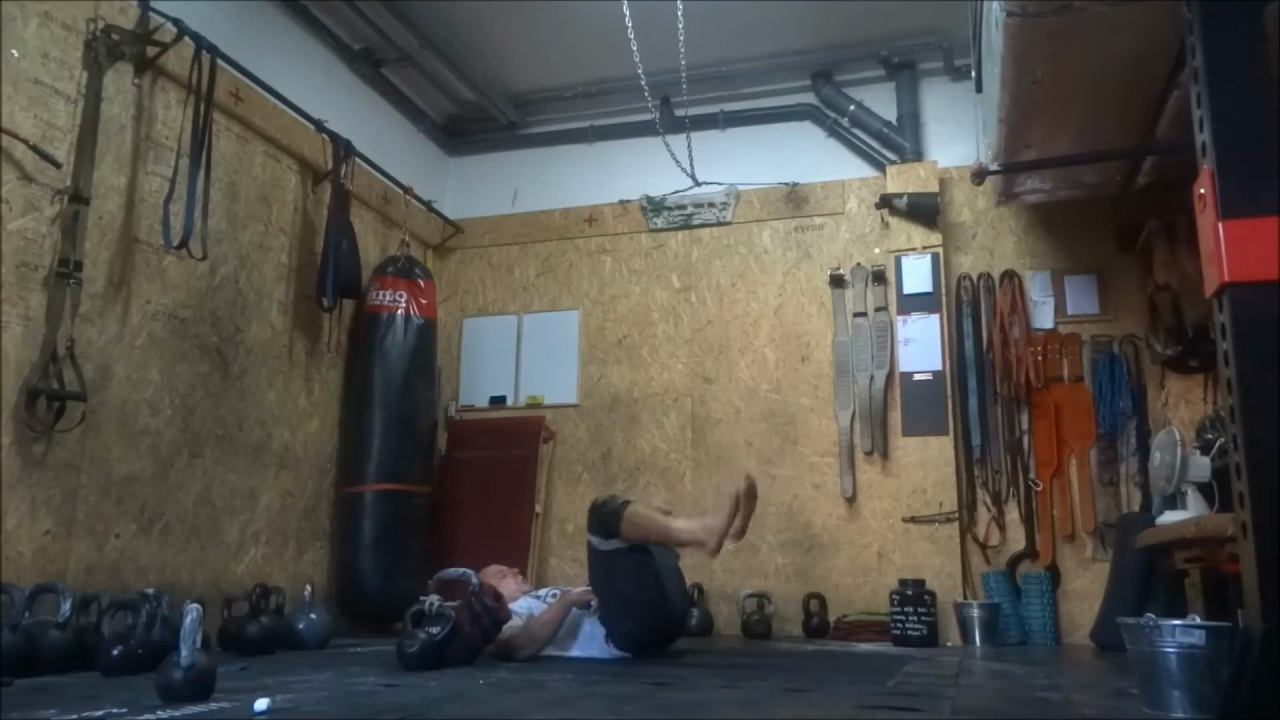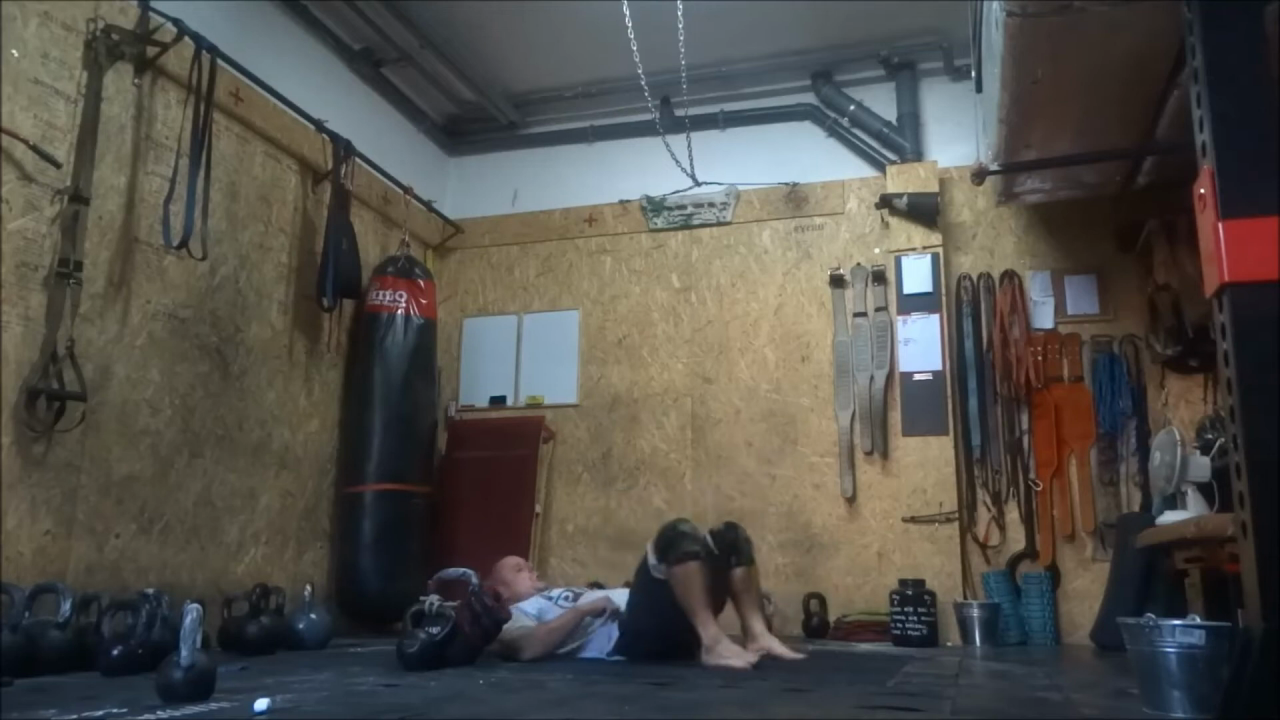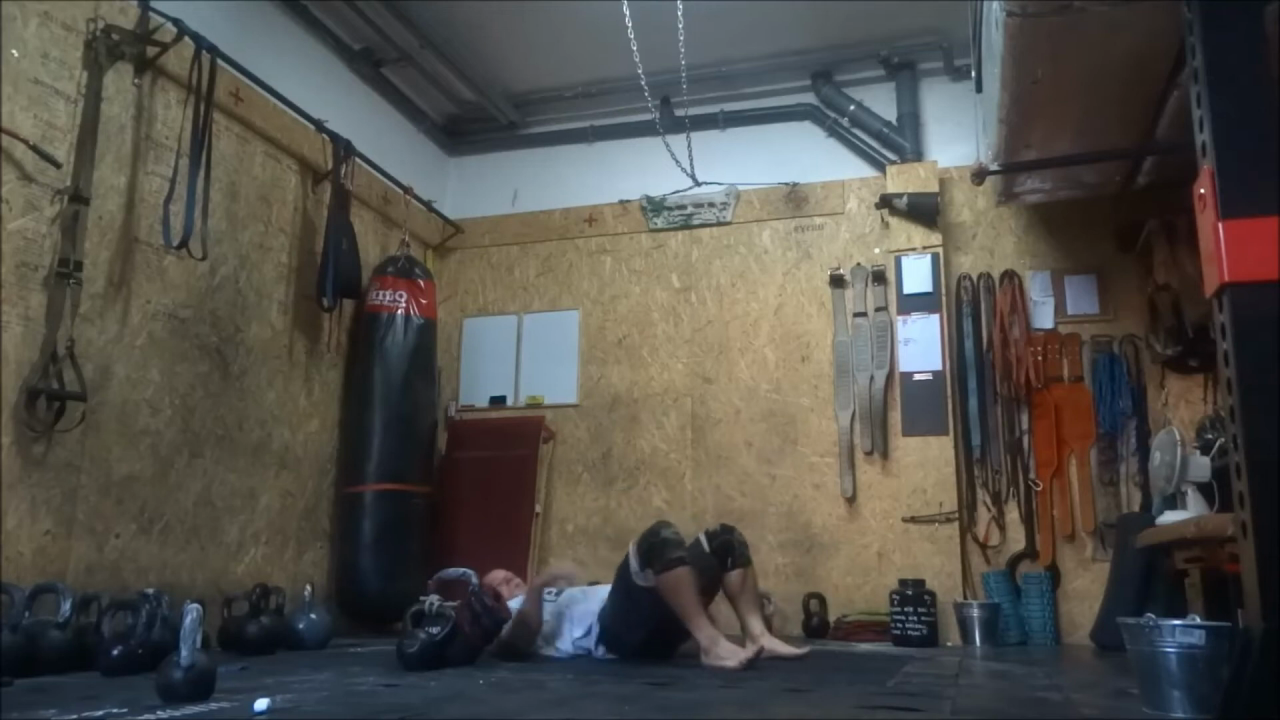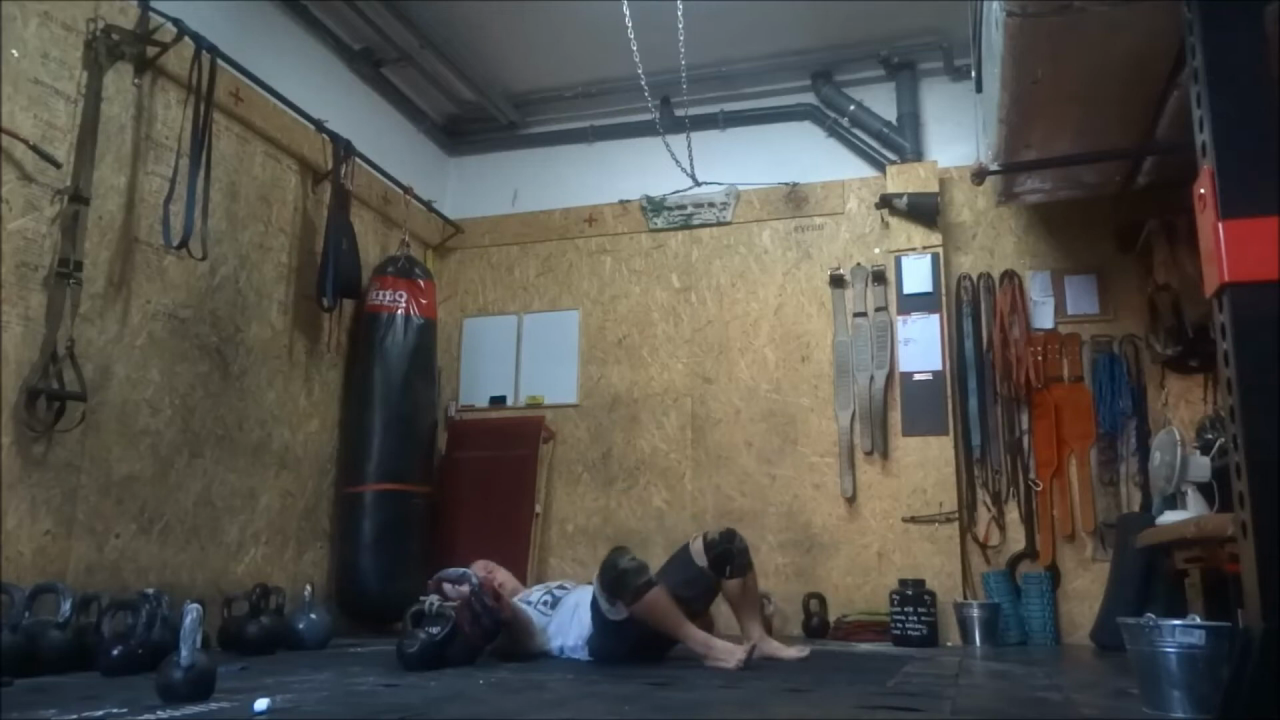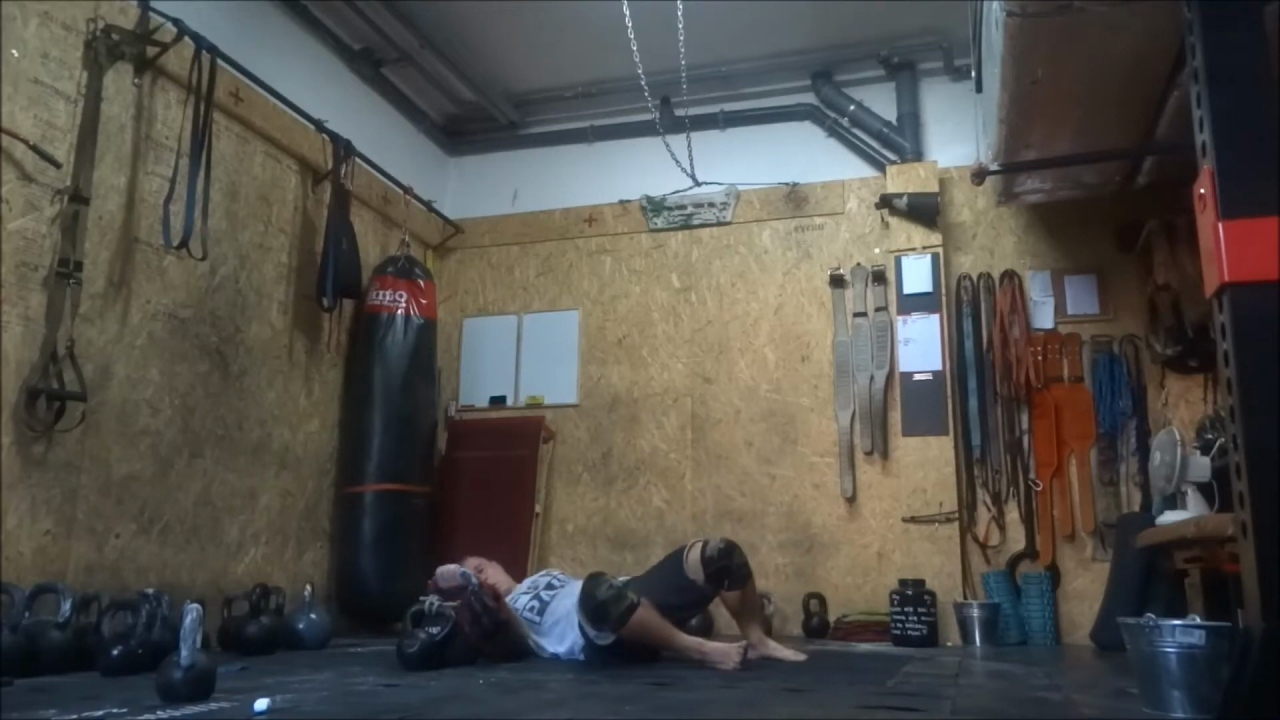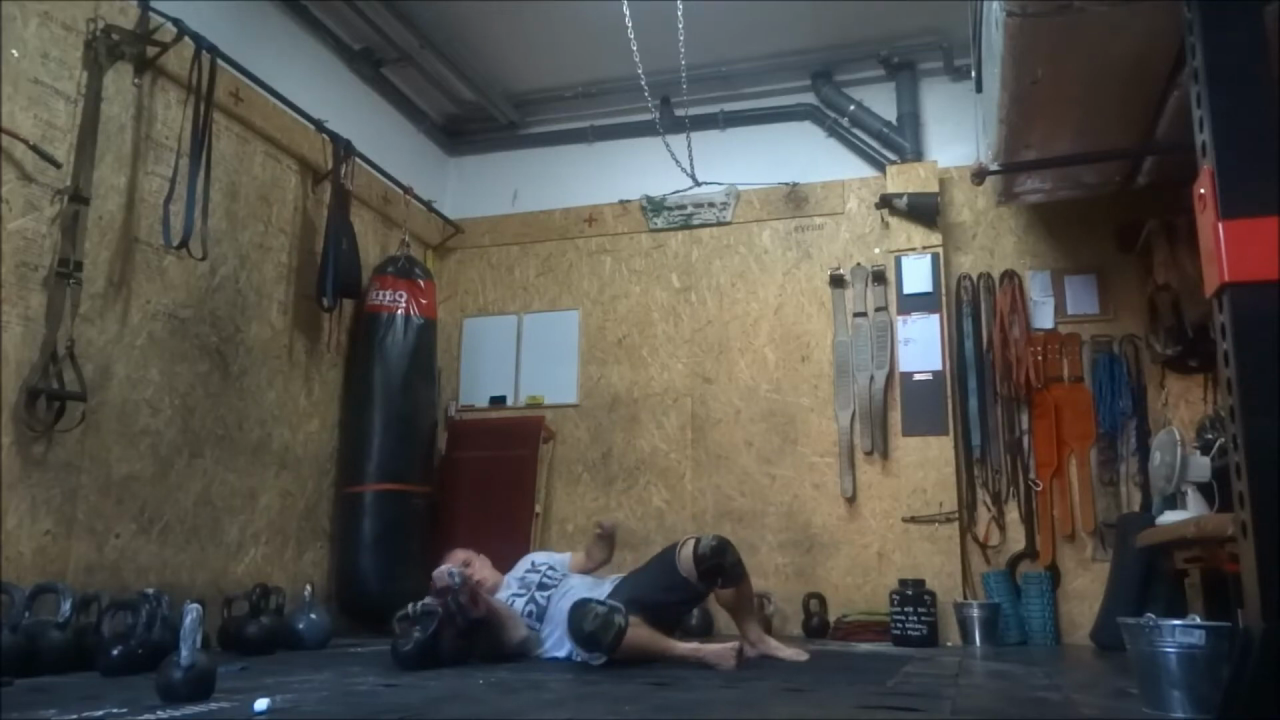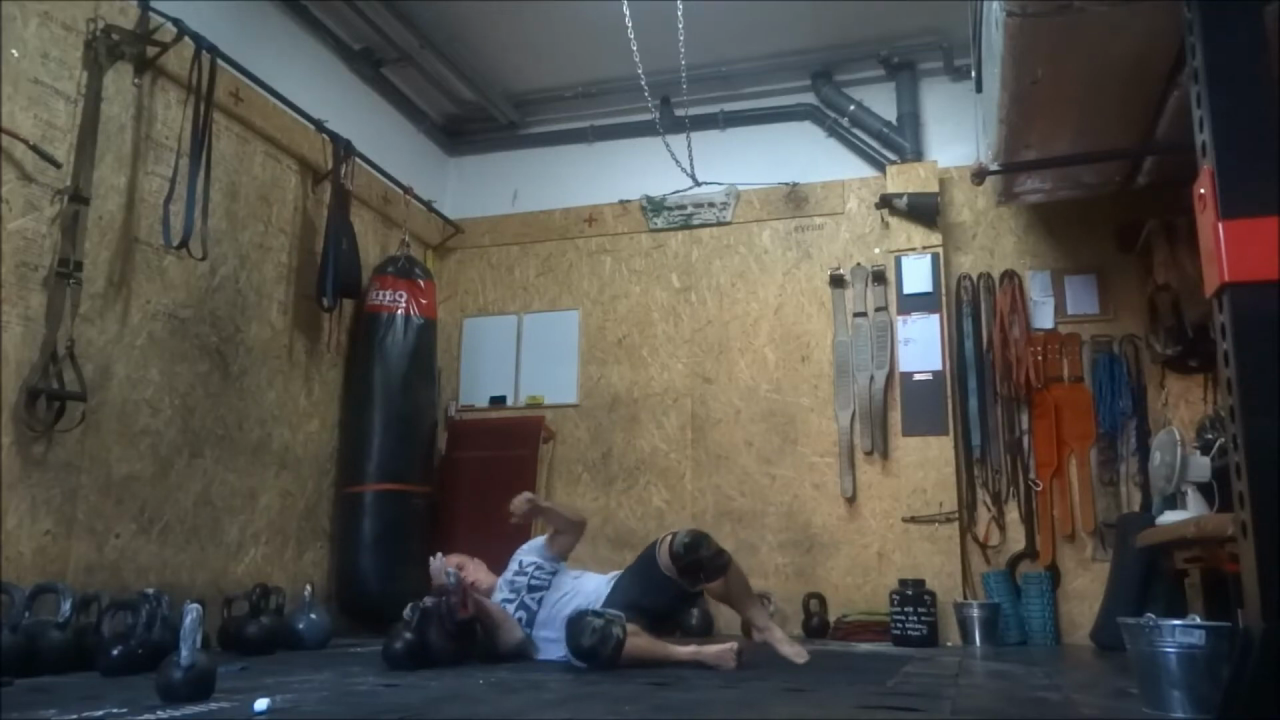
dt=0.4s
person 1, frame 1
left shoulder: (541, 600)
right elbow: (520, 647)
right wrist: (567, 600)
left hip: (657, 615)
right hip: (628, 633)
right knee: (605, 512)
left ankle: (720, 526)
right ankle: (706, 533)
person 1, frame 2
left shoulder: (557, 599)
right shoulder: (516, 616)
right elbow: (524, 649)
right wrist: (583, 610)
left hip: (676, 625)
right hip: (633, 636)
left knee: (729, 535)
right knee: (679, 533)
left ankle: (758, 636)
right ankle: (714, 643)
person 1, frame 3
left shoulder: (553, 600)
right shoulder: (509, 615)
right elbow: (521, 638)
right wrist: (539, 583)
left hip: (655, 625)
right hip: (617, 632)
left knee: (723, 538)
right knee: (660, 537)
left ankle: (758, 636)
right ankle: (712, 645)
person 1, frame 4
left shoulder: (550, 589)
right shoulder: (512, 619)
right elbow: (524, 638)
left hip: (649, 623)
right hip: (613, 638)
left knee: (723, 544)
right knee: (619, 563)
left ankle: (757, 639)
right ankle: (708, 647)
person 1, frame 5
left shoulder: (546, 576)
right shoulder: (502, 613)
right elbow: (523, 630)
right wrist: (463, 590)
left hip: (632, 596)
right hip: (605, 643)
left knee: (720, 555)
right knee: (599, 589)
left ankle: (756, 640)
right ankle: (701, 650)
person 1, frame 6
left shoulder: (530, 563)
right shoulder: (494, 610)
left elbow: (591, 561)
right elbow: (520, 638)
left wrist: (605, 538)
right wrist: (468, 596)
left hip: (625, 593)
right hip: (601, 630)
left knee: (711, 551)
right knee: (587, 617)
left ankle: (754, 638)
right ankle: (696, 652)
person 1, frame 7
left shoulder: (525, 557)
left elbow: (574, 527)
right elbow: (515, 643)
left wrist: (538, 508)
left hip: (623, 590)
right hip: (602, 625)
left knee: (687, 546)
right knee: (584, 631)
left ankle: (763, 626)
right ankle: (698, 654)
